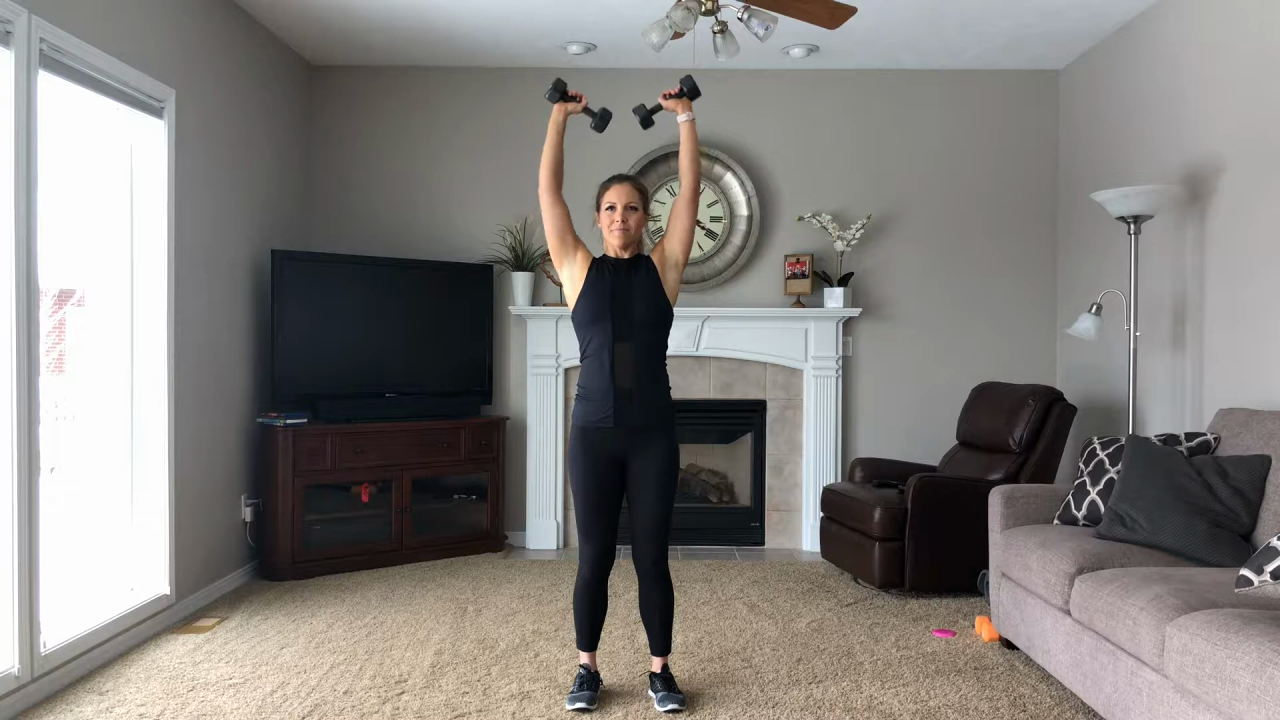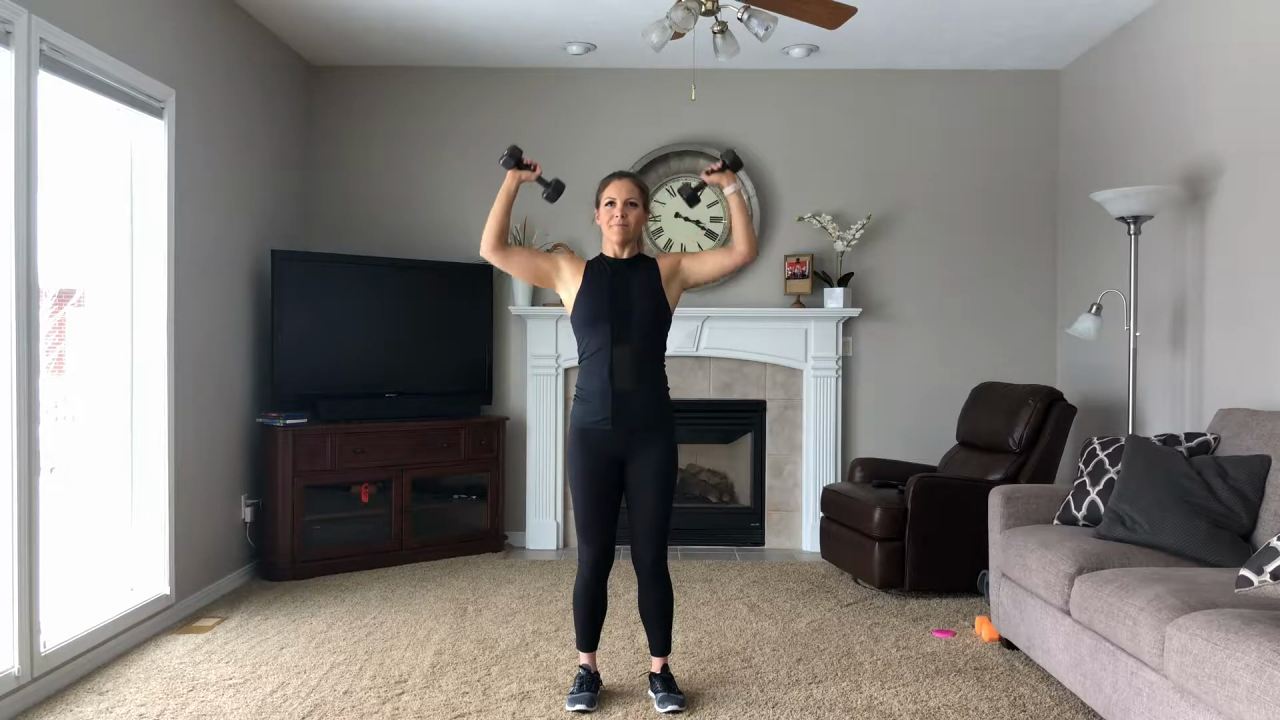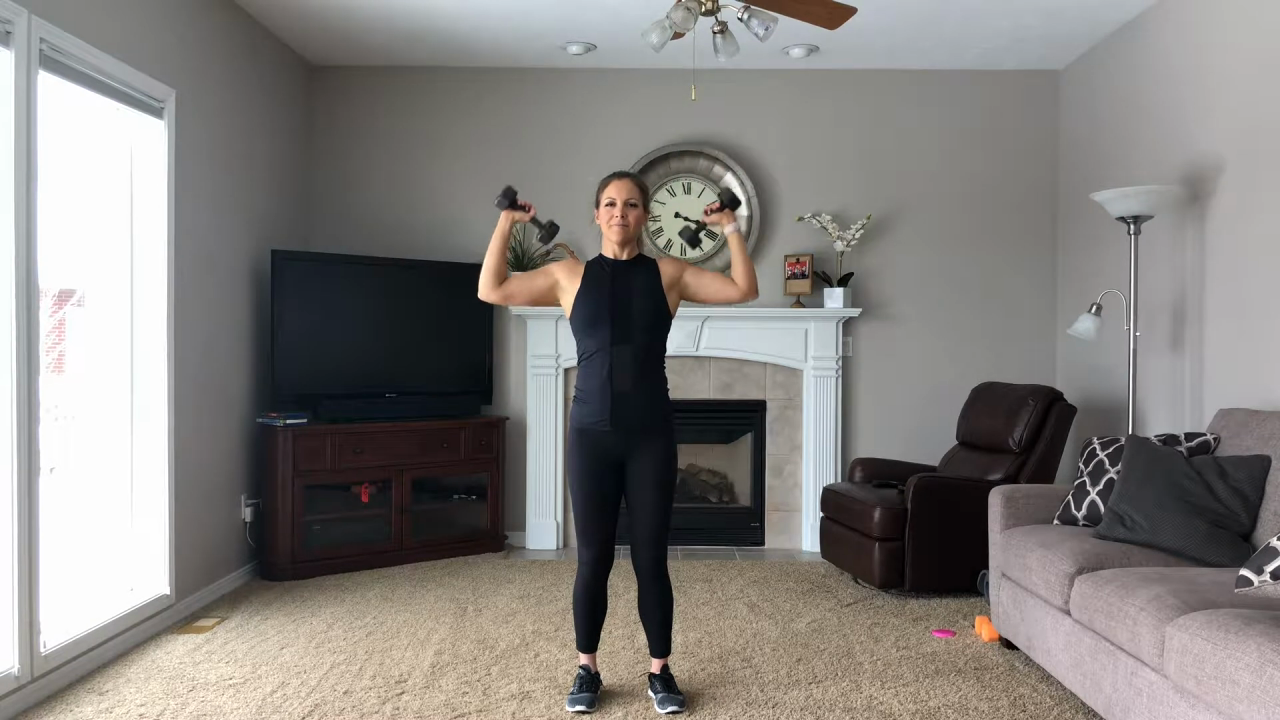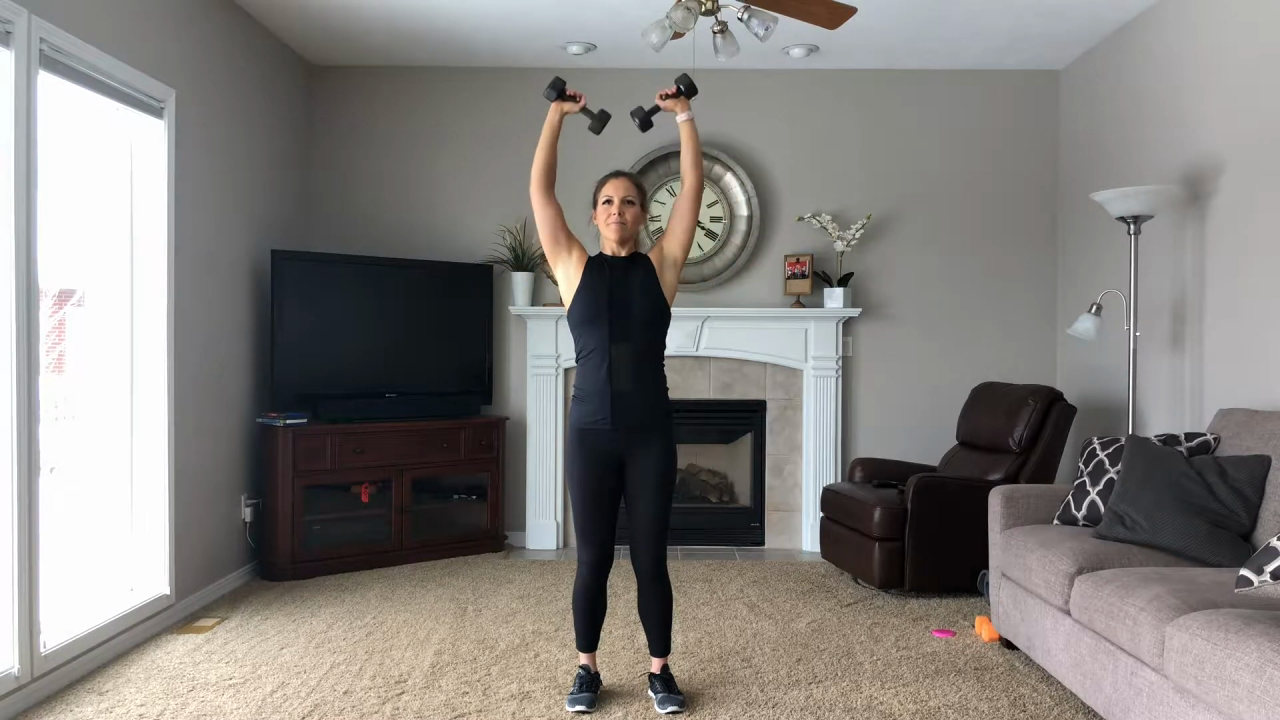
dt=0.7s
person 1, frame 1
left shoulder: (662, 267)
right shoulder: (578, 268)
left elbow: (690, 187)
right elbow: (547, 187)
left wrist: (684, 117)
right wrist: (560, 116)
left hip: (652, 435)
right hip: (593, 433)
left knee: (651, 558)
right knee: (594, 558)
right ankle: (587, 668)
person 1, frame 2
left shoulder: (667, 270)
right shoulder: (571, 271)
left elbow: (743, 250)
right elbow: (492, 248)
left wrist: (729, 185)
right wrist: (513, 181)
left hip: (651, 433)
right hip: (592, 433)
left knee: (651, 557)
right knee: (593, 557)
left ankle: (660, 670)
right ankle: (587, 669)
person 1, frame 3
left shoulder: (668, 273)
right shoulder: (571, 274)
left elbow: (744, 289)
right elbow: (489, 289)
left wrist: (728, 225)
right wrist: (507, 221)
left hip: (651, 434)
right hip: (591, 432)
left knee: (651, 559)
right knee: (593, 559)
left ankle: (660, 671)
right ankle: (586, 670)
person 1, frame 4
left shoulder: (661, 266)
right shoulder: (573, 266)
left elbow: (692, 185)
right elbow: (540, 186)
left wrist: (683, 116)
right wrist: (557, 115)
left hip: (650, 435)
right hip: (591, 434)
left knee: (651, 560)
right knee: (592, 560)
right ankle: (587, 669)
